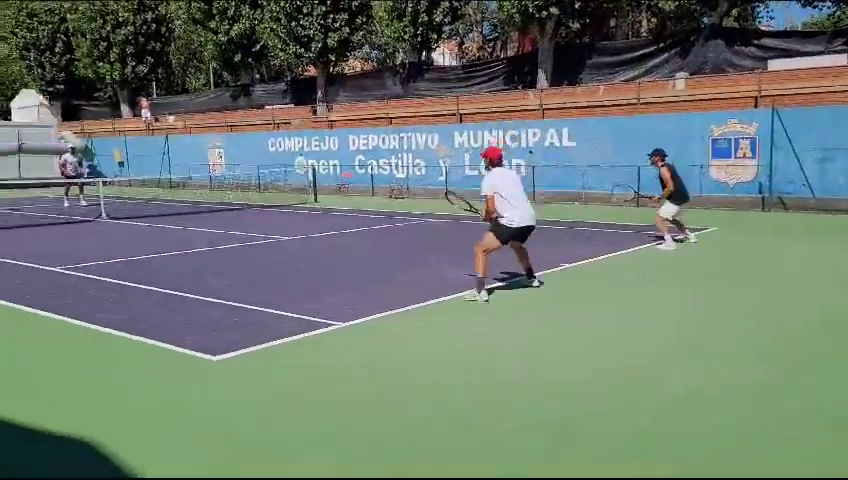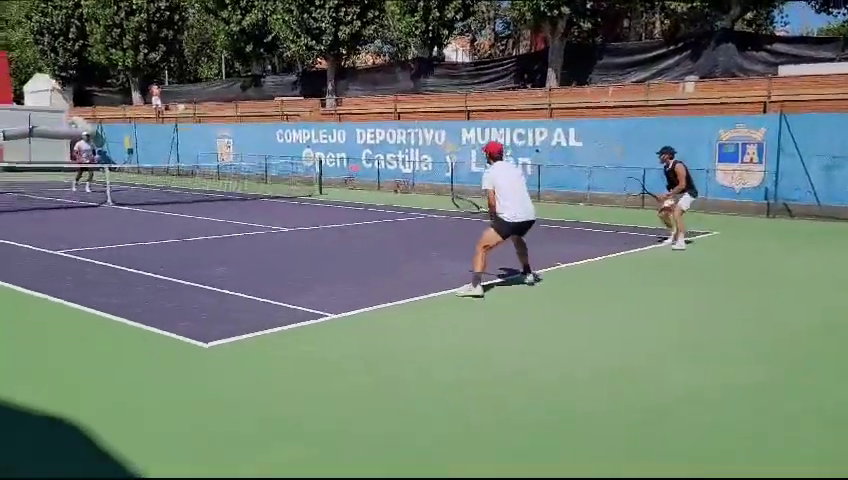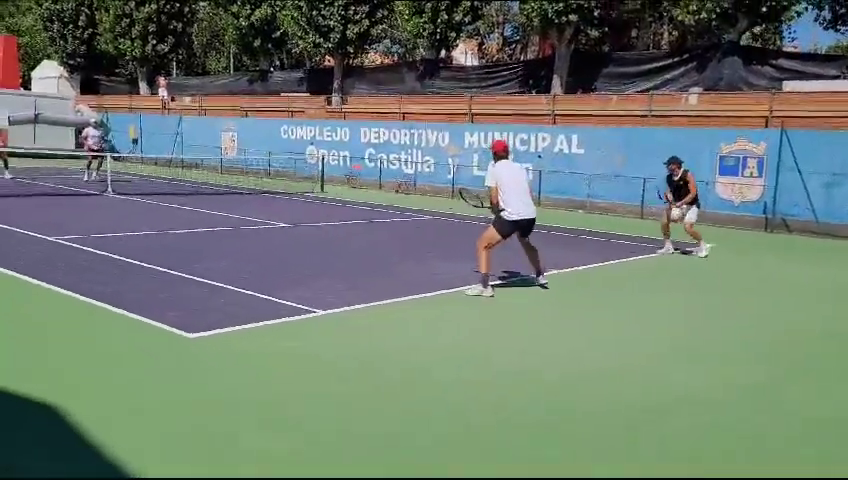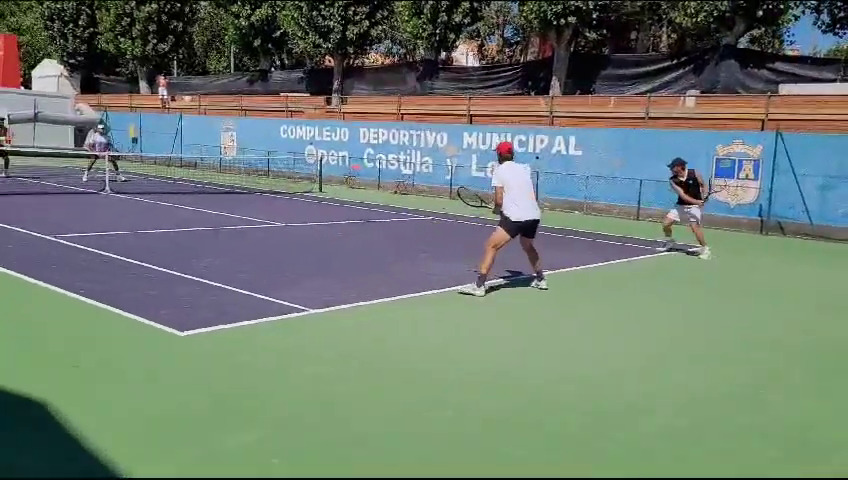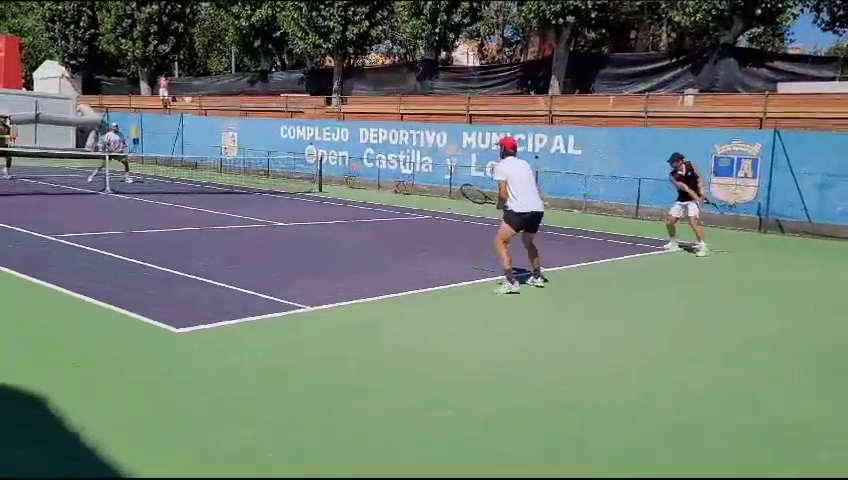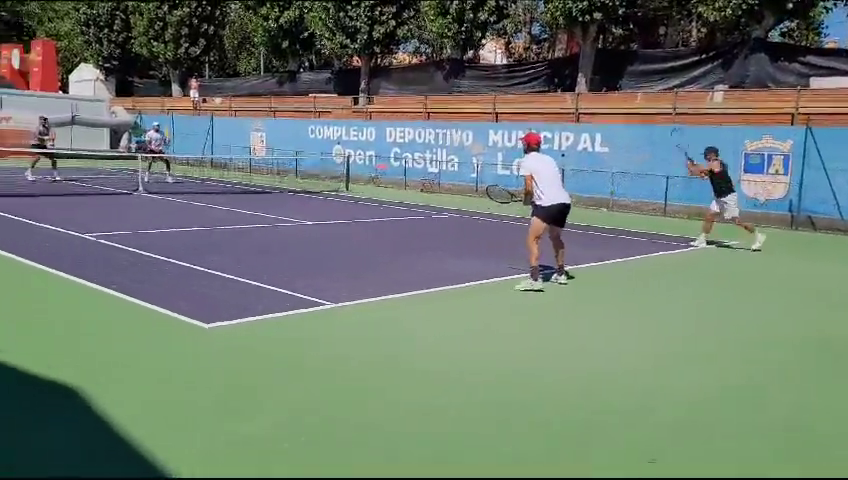
dt=0.2s
person 1, frame 1
left shoulder: (489, 178)
right shoulder: (512, 173)
left elbow: (490, 209)
left wrist: (486, 217)
right wrist: (494, 215)
left hip: (511, 223)
right hip: (530, 221)
left knee: (480, 250)
right knee: (516, 245)
left ankle: (480, 291)
right ankle: (531, 278)
person 1, frame 2
left shoulder: (489, 173)
right shoulder: (515, 168)
left elbow: (492, 203)
left wrist: (492, 214)
left hip: (510, 218)
right hip: (529, 216)
left knee: (482, 247)
right knee: (517, 239)
left ankle: (475, 285)
right ankle: (528, 274)
person 1, frame 3
left shoulder: (493, 170)
right shoulder: (520, 168)
left elbow: (494, 200)
left wrist: (495, 210)
left hip: (510, 217)
right hip: (530, 215)
left knee: (483, 245)
right knee: (525, 242)
left ankle: (484, 286)
right ankle: (540, 276)
person 1, frame 4
left shoulder: (499, 170)
right shoulder: (525, 169)
left elbow: (499, 199)
left wrist: (498, 209)
left hip: (516, 218)
right hip: (534, 216)
left knee: (491, 247)
right knee: (528, 246)
left ankle: (479, 285)
right ankle: (540, 279)
person 1, frame 5
left shoulder: (501, 165)
right shoulder: (525, 164)
left elbow: (502, 193)
left wrist: (500, 204)
left hip: (519, 210)
right hip: (538, 209)
left knee: (500, 242)
right knee: (528, 242)
left ankle: (511, 282)
right ankle: (537, 277)
person 1, frame 6
left shoulder: (526, 161)
right shoulder: (549, 159)
left elbow: (529, 187)
left wrist: (527, 200)
right wrist: (534, 198)
left hip: (548, 204)
right hip: (564, 202)
left knee: (532, 239)
right knee: (555, 237)
left ankle: (534, 279)
right ankle: (561, 273)
